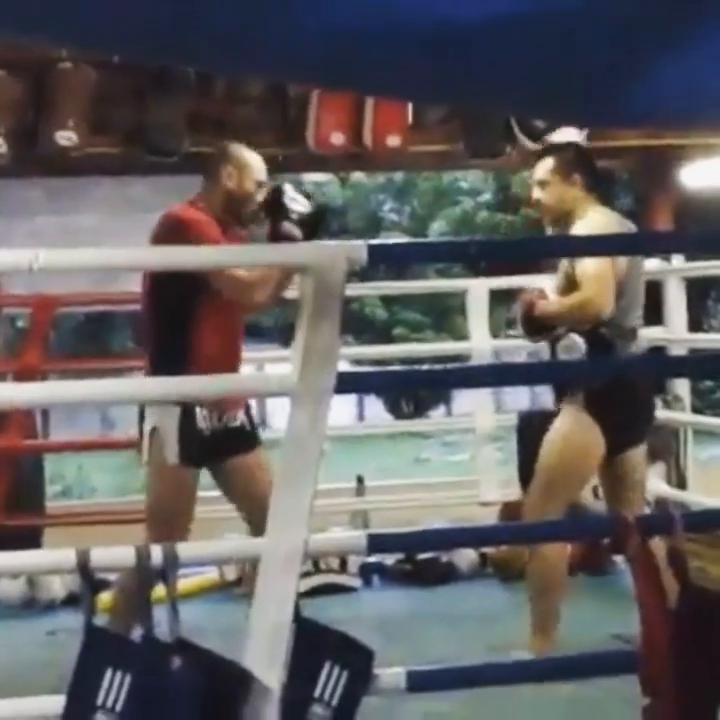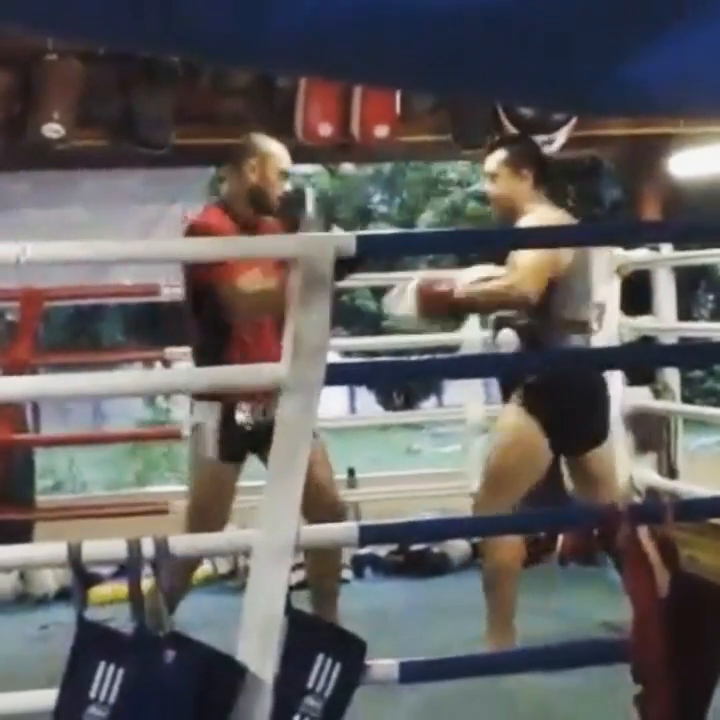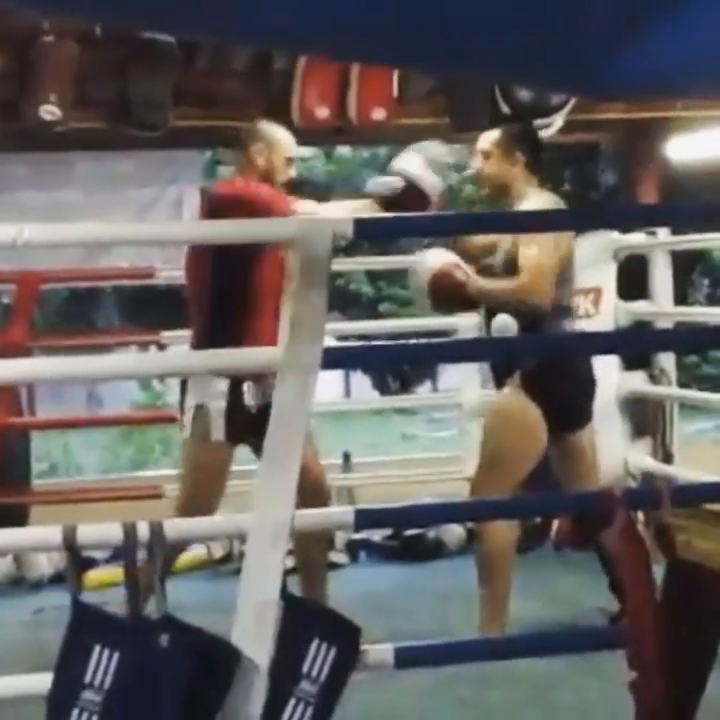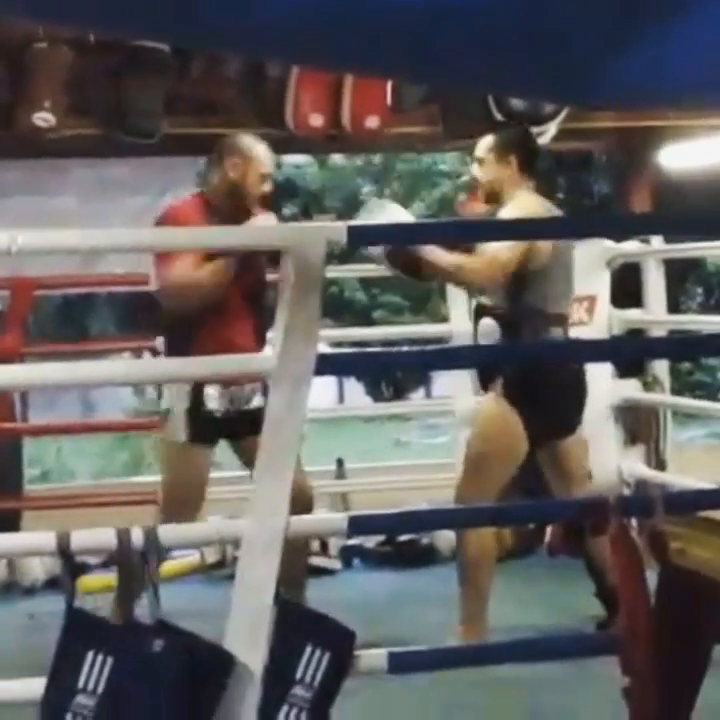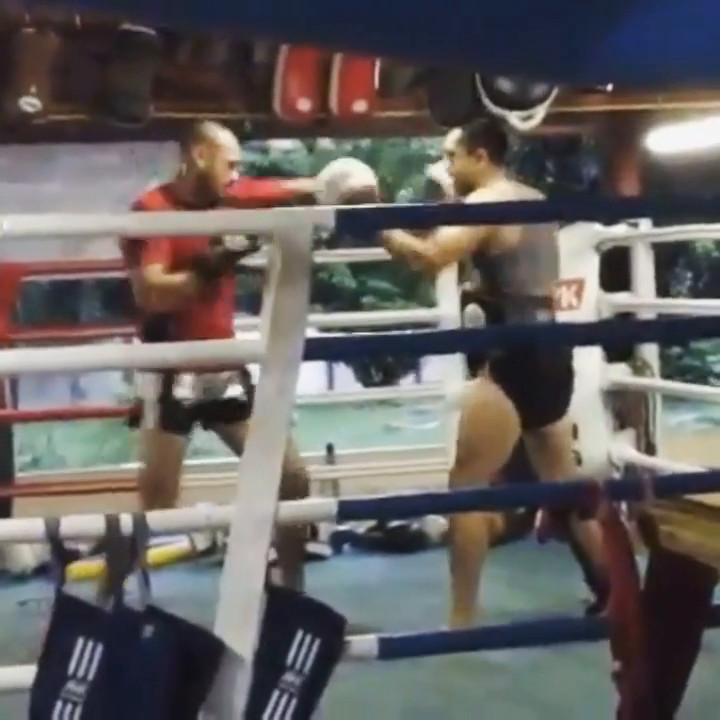
dt=1s
person 1, frame 1
left shoulder: (592, 228)
right shoulder: (607, 226)
left elbow: (597, 302)
left wrist: (543, 309)
left hip: (600, 390)
right hip: (624, 387)
left knee: (539, 515)
right knee: (633, 519)
left ankle: (540, 649)
person 1, frame 2
left shoulder: (537, 224)
right shoulder: (563, 226)
left elbow: (522, 289)
left wrist: (456, 297)
right wrist: (473, 295)
left hip: (549, 385)
right hip: (585, 379)
left knee: (493, 510)
right knee: (605, 508)
left ankle: (500, 644)
person 1, frame 3
left shoulder: (537, 212)
right shoulder: (523, 217)
left elbow: (535, 293)
right elbow: (482, 257)
left wrist: (470, 289)
left hip: (541, 369)
right hip: (564, 365)
left knee: (489, 497)
right knee: (590, 495)
left ankle: (492, 634)
right ankle: (642, 610)
person 1, frame 4
left shoulder: (520, 212)
right shoulder: (546, 214)
left elbow: (481, 275)
right elbow: (494, 275)
left wrist: (423, 252)
left hip: (525, 375)
right hip: (557, 369)
left knee: (472, 502)
right knee: (577, 500)
left ankle: (471, 635)
right ankle: (622, 610)
person 1, frame 5
left shoulder: (489, 202)
right shoulder: (531, 200)
left elbow: (429, 257)
left wrist: (379, 225)
left hip: (513, 357)
right hip: (545, 351)
left knee: (466, 486)
right knee: (564, 483)
left ankle: (462, 620)
right ankle: (612, 596)
person 2, frame 1
left shoulder: (230, 232)
right shoulder: (184, 223)
left elbow: (265, 296)
right elbow: (249, 293)
left wrist: (291, 238)
right wrist: (286, 240)
left hip: (227, 408)
right hip: (180, 410)
left knee: (273, 527)
right knee: (165, 546)
person 2, frame 2
left shoulder: (268, 227)
right shoulder: (209, 228)
right elbow: (248, 304)
left hip: (277, 396)
right hip: (226, 404)
left knee: (329, 510)
right knee: (201, 534)
person 2, frame 3
left shoulder: (260, 207)
right shoulder: (231, 198)
right elbow: (317, 217)
right wrist: (388, 196)
left hip: (259, 381)
right hip: (222, 380)
left knee: (313, 493)
right knee: (193, 516)
left ankle: (316, 610)
person 2, frame 4
left shoulder: (257, 220)
right shoulder: (181, 219)
right elbow: (179, 294)
right wrist: (239, 254)
left hip: (247, 387)
right hip: (197, 389)
left knee: (299, 500)
right knee: (177, 524)
person 2, frame 5
left shoulder: (231, 198)
right shoulder: (151, 210)
left elbow: (304, 190)
right elbow: (151, 296)
right wrist: (210, 268)
left hip: (225, 372)
right hip: (172, 377)
left knee: (292, 480)
right knee: (155, 509)
